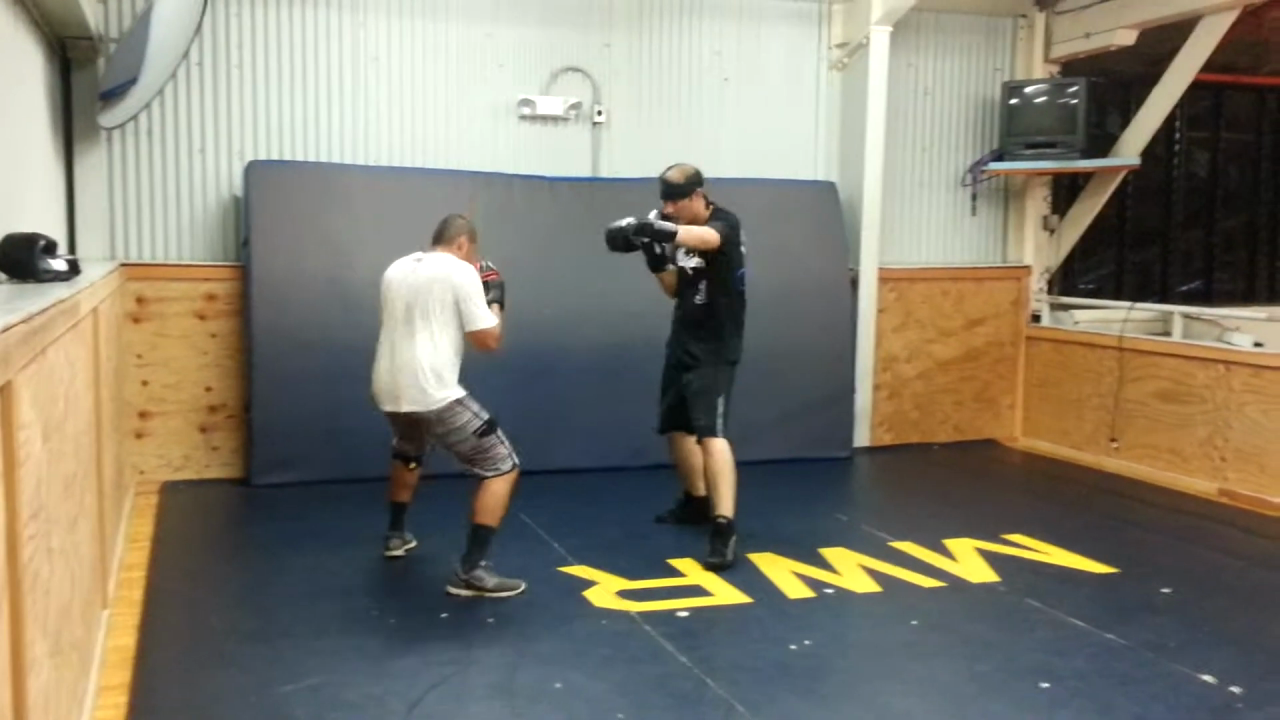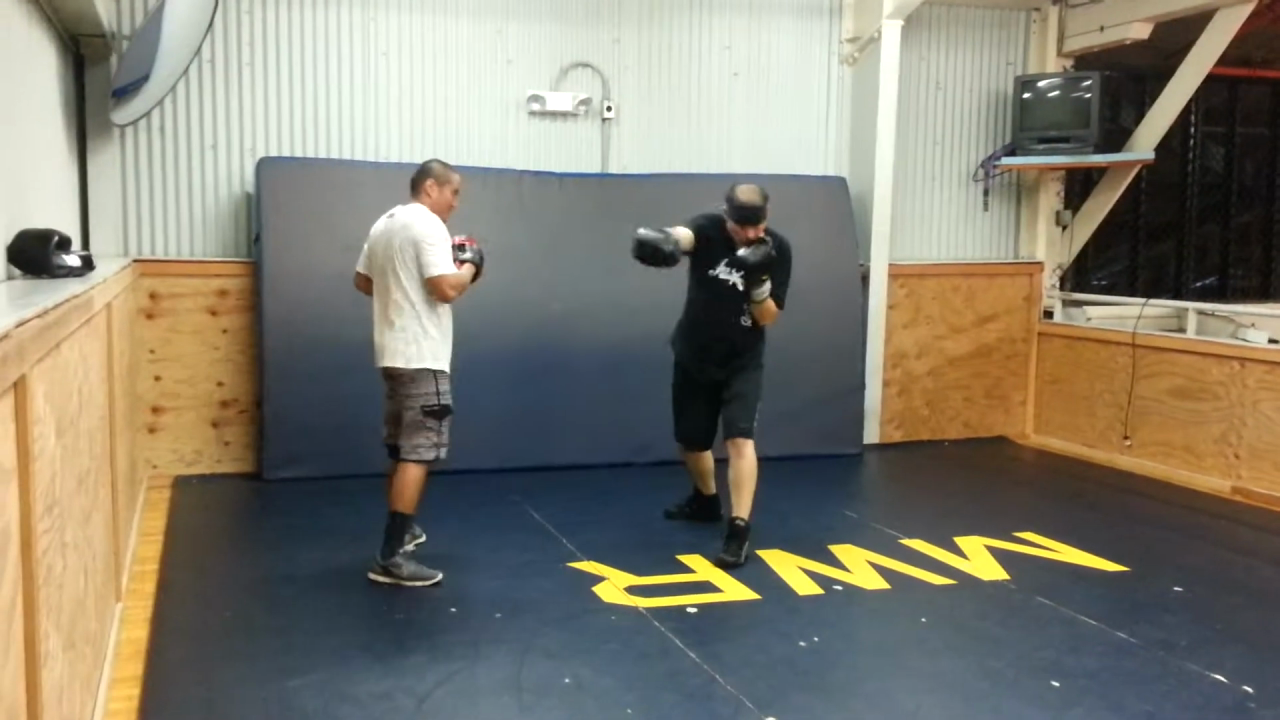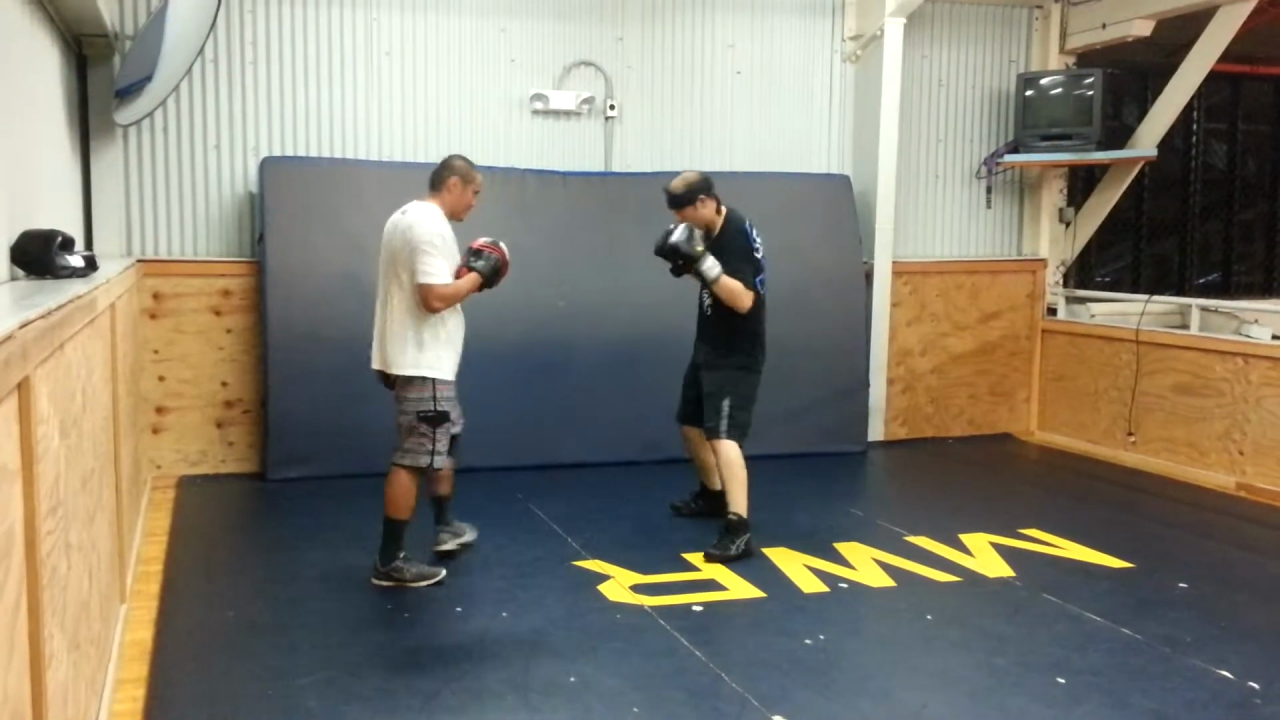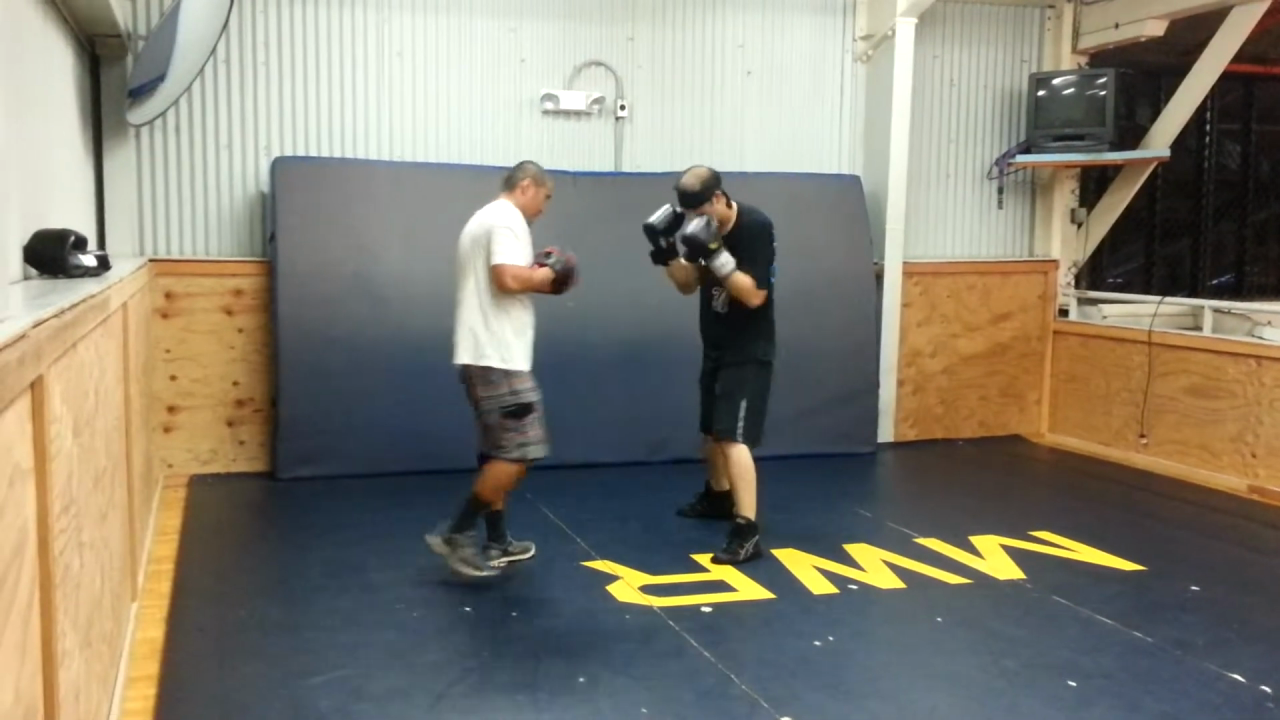
dt=0.5s
person 1, frame 1
left shoulder: (395, 271)
right shoulder: (461, 274)
right elbow: (488, 341)
right wrist: (495, 301)
left hip: (389, 391)
right hip: (433, 395)
left knee: (408, 452)
right knee: (502, 468)
left ankle: (396, 534)
right ankle: (471, 570)
person 1, frame 2
left shoulder: (384, 225)
right shoulder: (427, 225)
left elbow: (362, 282)
right elbow: (447, 289)
right wrist: (470, 264)
left hip: (393, 353)
right hip: (421, 357)
left knee: (402, 447)
right knee: (418, 454)
left ankle: (402, 528)
right ankle: (390, 557)
person 1, frame 3
left shoulder: (405, 217)
right shoulder: (432, 226)
right elbow: (435, 298)
left wrist: (464, 272)
right wrist: (479, 275)
left hip: (417, 357)
right hip: (422, 362)
left knee: (445, 439)
right knee: (413, 458)
left ankle: (445, 526)
right ankle: (390, 561)
person 1, frame 4
left shoulder: (484, 220)
right shoulder: (507, 219)
right elbow: (510, 278)
left wrist: (535, 276)
right wrist: (549, 274)
left hip: (479, 353)
right hip: (497, 356)
left knee: (499, 448)
right knee: (519, 450)
left ankle: (494, 542)
right ankle: (456, 532)
person 2, frame 1
left shoulder: (723, 223)
right shoulder: (673, 230)
left elbow: (706, 241)
left wrist: (655, 229)
right wrist: (655, 256)
left hip: (714, 349)
right hip: (681, 345)
left knee: (710, 434)
right knee: (676, 429)
left ankle: (724, 529)
right ankle: (696, 501)
person 2, frame 2
left shoulder: (778, 250)
right shoulder: (707, 228)
left elbow: (768, 318)
right elbow: (678, 237)
left wrist: (758, 279)
right wrist: (658, 242)
left hip: (742, 361)
right hip: (692, 356)
left knee: (740, 439)
right knee: (691, 440)
left ankle: (739, 530)
right ankle: (704, 499)
person 2, frame 3
left shoulder: (735, 235)
right shoulder: (705, 229)
left elbow: (743, 301)
left wrist: (702, 258)
right wrist: (681, 260)
left hip: (737, 355)
right hip: (709, 346)
left knee: (722, 435)
right knee: (691, 424)
left ankle: (737, 528)
right ankle: (712, 495)
person 2, frame 4
left shoulder: (755, 226)
right shoulder: (700, 226)
left elbow: (756, 295)
right elbow: (687, 285)
left wrist: (716, 253)
right wrist: (665, 250)
left hip: (747, 352)
right hip: (715, 348)
left knee: (733, 438)
right knee: (711, 431)
left ankle: (747, 531)
right ankle: (718, 496)
